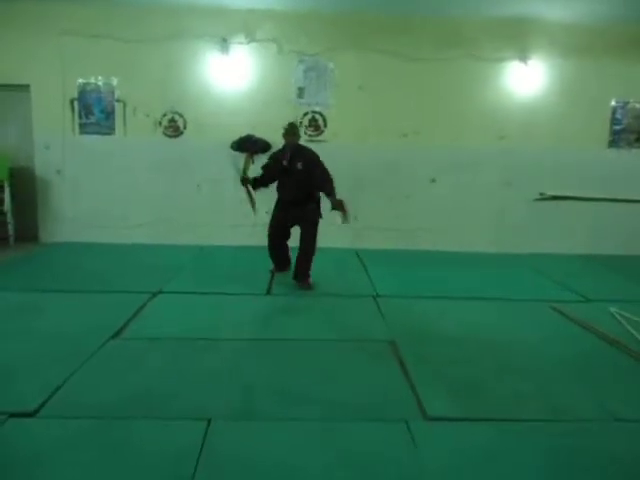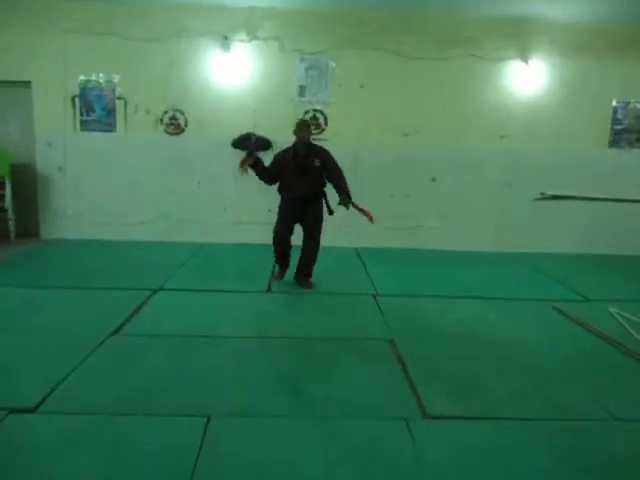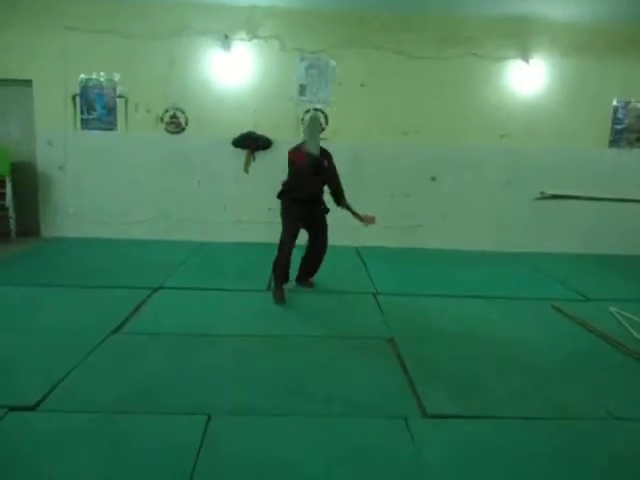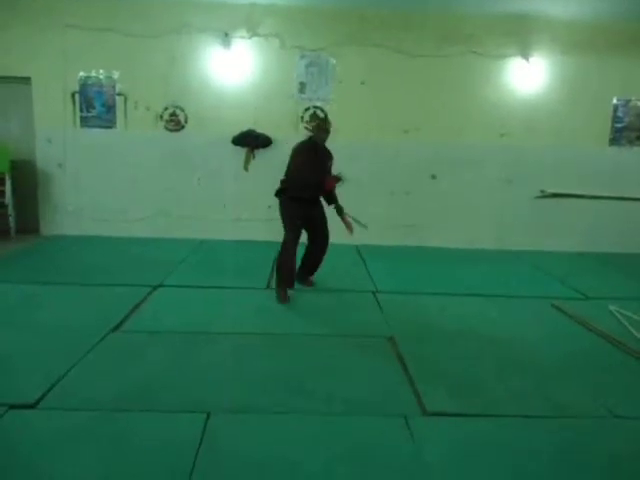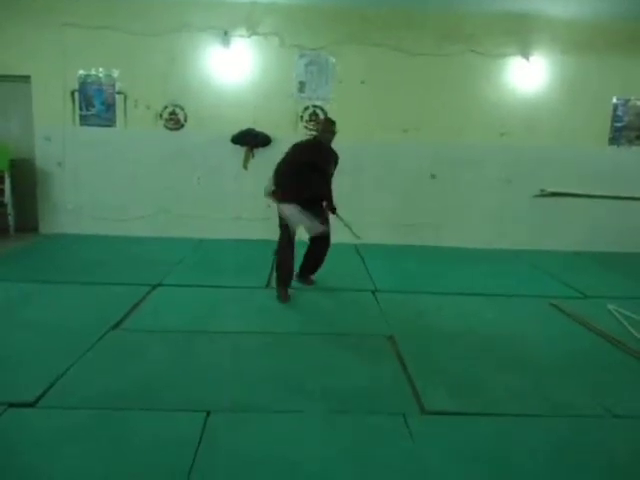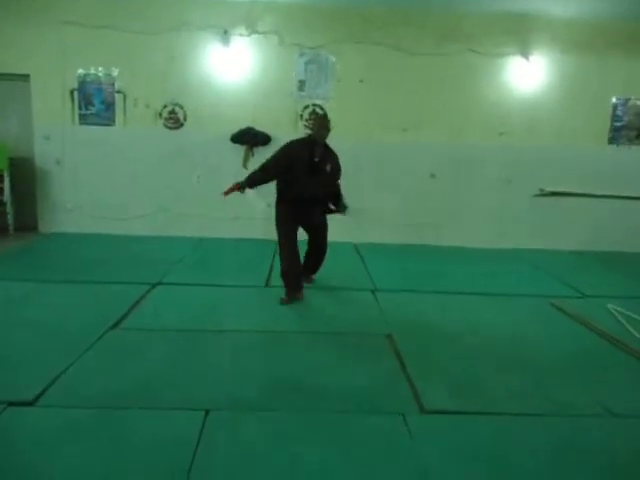
dt=0.2s
person 1, frame 1
left shoulder: (309, 156)
right shoulder: (277, 157)
left elbow: (323, 177)
right elbow: (268, 176)
left wrist: (332, 197)
right wrist: (253, 182)
left hip: (307, 204)
right hip: (285, 203)
left knee: (307, 240)
right knee: (275, 235)
left ankle: (302, 276)
right ankle: (282, 264)
person 1, frame 2
left shoulder: (321, 154)
right shoulder: (285, 155)
left elbow: (335, 174)
right elbow: (270, 177)
left wrist: (344, 194)
right wrist: (256, 164)
left hip: (313, 204)
right hip: (290, 202)
left knee: (312, 241)
right knee: (280, 235)
left ankle: (303, 276)
right ankle: (282, 265)
person 1, frame 3
left shoulder: (324, 155)
right shoulder: (297, 153)
left elbow: (332, 180)
right elbow: (296, 179)
left wrist: (341, 200)
right wrist: (304, 165)
left hip: (314, 203)
right hip: (293, 203)
left knee: (319, 242)
right knee: (287, 241)
left ankle: (303, 277)
right ankle: (279, 284)
person 1, frame 4
left shoulder: (325, 154)
right shoulder: (302, 150)
left elbow: (325, 181)
right elbow: (299, 176)
left wrist: (334, 203)
right wrist: (327, 181)
left hip: (312, 202)
right hip: (292, 200)
left knee: (321, 239)
right knee: (291, 240)
left ankle: (303, 274)
right ankle: (283, 286)
person 1, frame 5
left shoulder: (332, 156)
right shoulder: (301, 149)
right elbow: (282, 171)
left wrist: (328, 202)
right wrist: (279, 192)
left hip: (314, 203)
right hip: (292, 201)
left knee: (323, 240)
right knee: (287, 240)
left ankle: (305, 274)
right ankle: (283, 285)
person 1, frame 6
left shoulder: (330, 156)
right shoulder: (294, 148)
left elbow: (332, 183)
right elbow: (270, 168)
left wrist: (338, 202)
right wrist: (245, 183)
left hip: (314, 206)
right hip: (288, 204)
left knee: (320, 243)
right knee: (288, 245)
left ankle: (305, 273)
right ankle: (293, 289)
